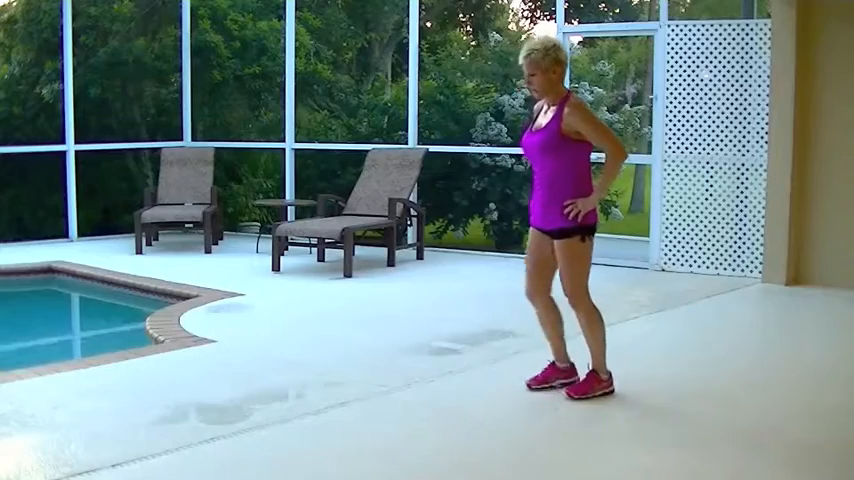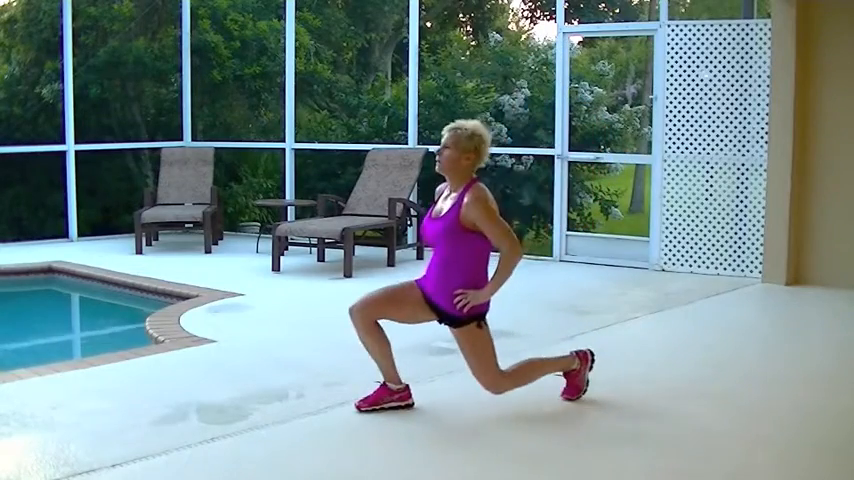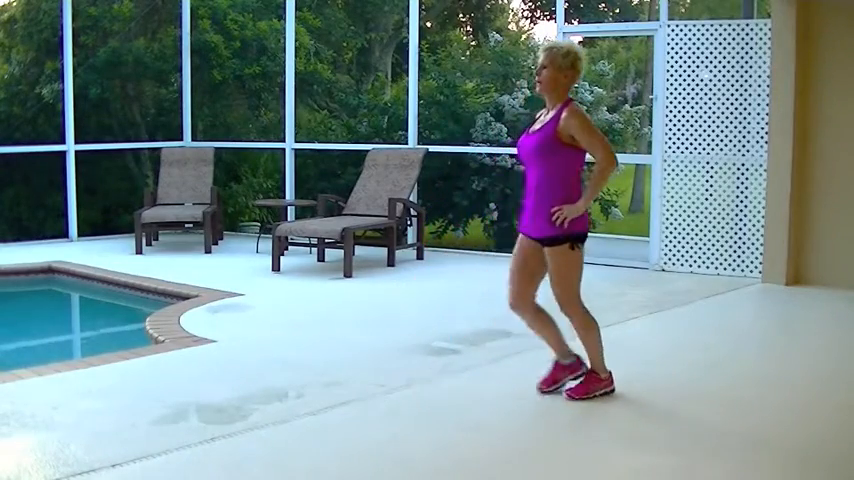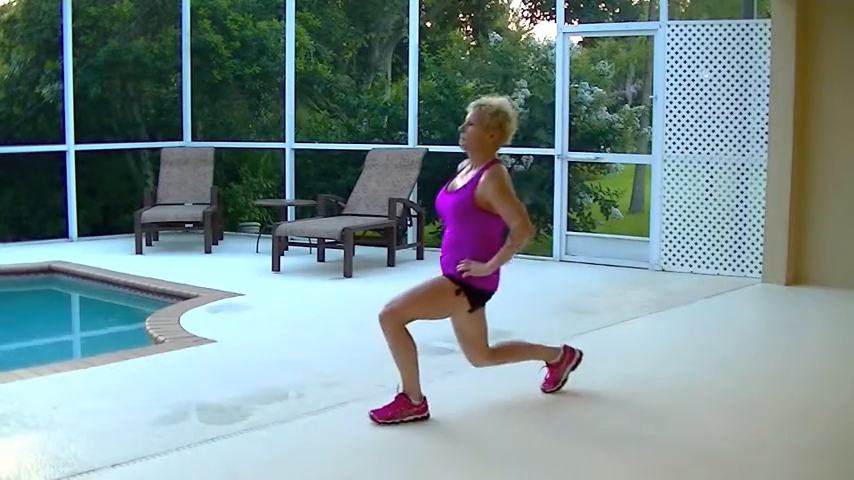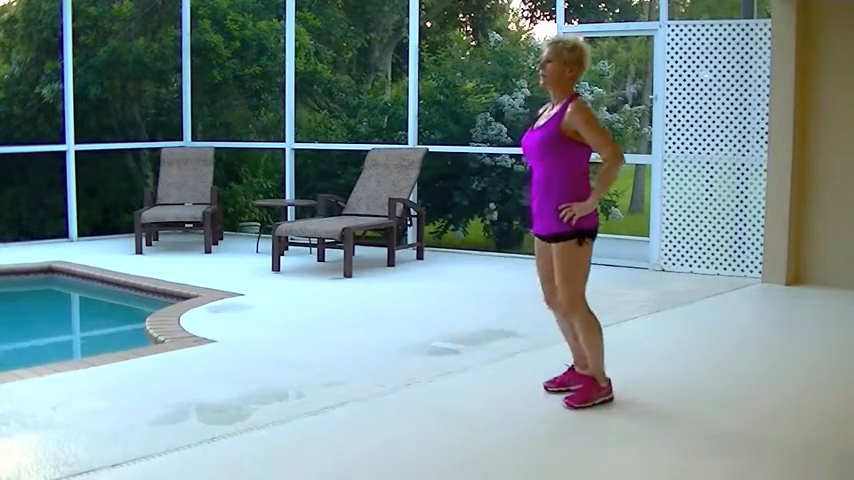
dt=1s
person 1, frame 1
left shoulder: (573, 110)
right shoulder: (540, 109)
left elbow: (617, 153)
left wrist: (593, 199)
left hip: (571, 218)
right hip: (542, 216)
left knee: (576, 297)
right knee: (535, 292)
left ankle: (602, 375)
right ankle: (563, 365)
person 1, frame 2
left shoulder: (475, 199)
right shoulder: (442, 191)
left elbow: (512, 249)
left wrist: (487, 292)
left hip: (461, 303)
right hip: (431, 291)
left knee: (496, 383)
right knee: (360, 311)
left ankle: (575, 363)
right ankle: (395, 388)
person 1, frame 3
left shoulder: (571, 115)
right shoulder: (543, 115)
left elbow: (607, 160)
left wrist: (581, 205)
left hip: (561, 226)
right hip: (532, 223)
left knee: (568, 304)
right knee: (519, 301)
left ankle: (601, 376)
right ankle: (567, 360)
person 1, frame 4
left shoulder: (492, 177)
right shoulder: (465, 167)
left elbow: (523, 227)
left wrist: (491, 265)
left hip: (470, 280)
right hip: (457, 277)
left knee: (390, 315)
right knee: (481, 357)
left ankle: (413, 401)
right ankle: (560, 356)
person 1, frame 5
left shoulder: (576, 110)
right shoulder: (546, 111)
left elbow: (613, 156)
left wrist: (591, 202)
left hip: (571, 222)
right hip: (544, 220)
left knee: (572, 303)
right knee: (555, 301)
left ankle: (600, 383)
right ankle: (581, 368)
